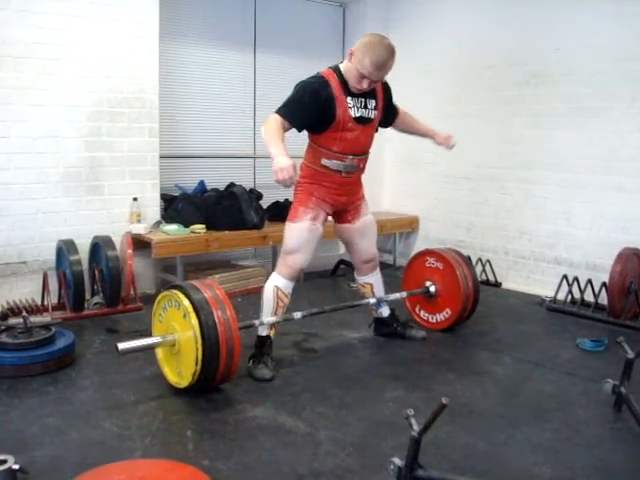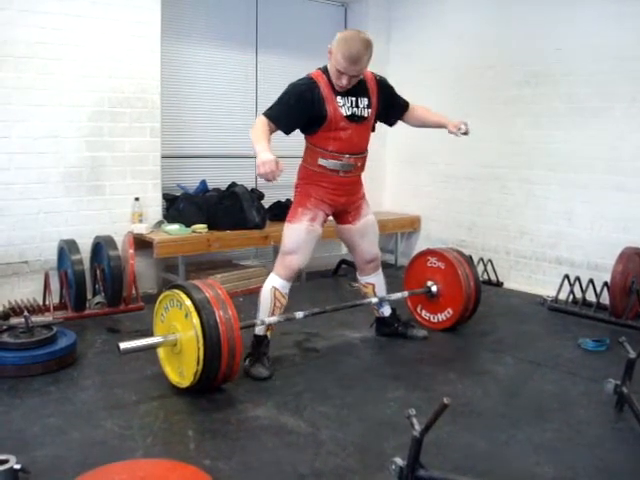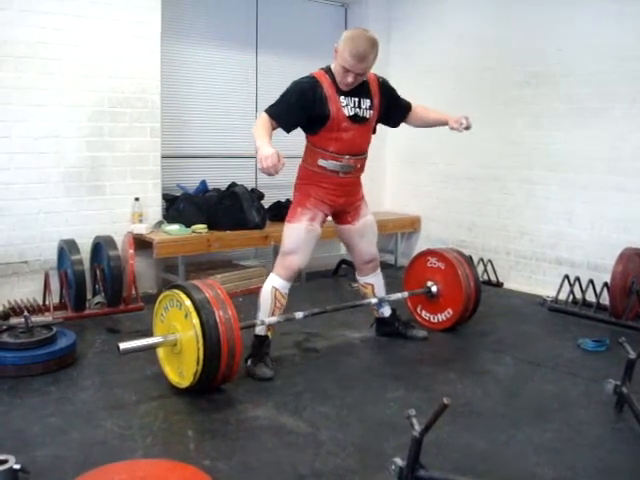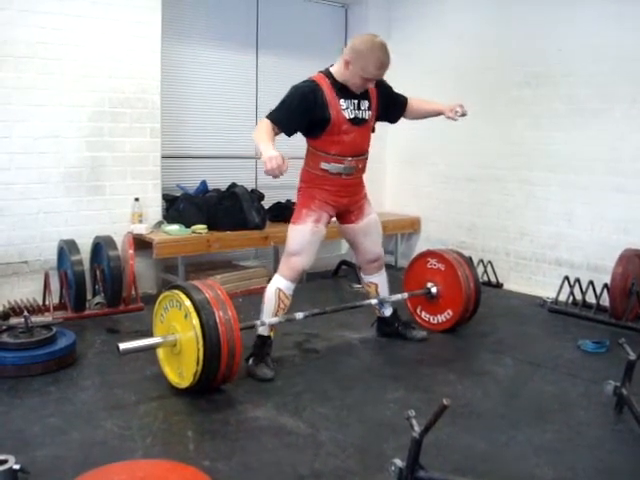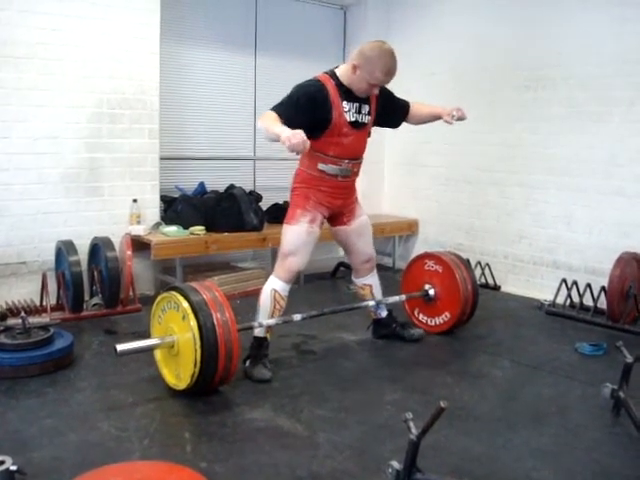
dt=0.4s
person 1, frame 1
left shoulder: (380, 90)
right shoulder: (318, 88)
left elbow: (394, 117)
right elbow: (275, 123)
left wrist: (433, 134)
right wrist: (280, 156)
left hip: (353, 191)
right hip: (315, 188)
left knee: (369, 259)
right knee: (291, 265)
left ankle: (385, 320)
right ankle: (263, 346)
person 1, frame 2
left shoulder: (376, 87)
right shoulder: (307, 89)
left elbow: (406, 111)
right elbow: (263, 124)
left wrist: (445, 122)
right wrist: (264, 151)
left hip: (353, 191)
right hip: (314, 191)
left knee: (370, 259)
right knee: (288, 265)
left ankle: (386, 320)
right ankle: (259, 345)
person 1, frame 3
left shoulder: (378, 89)
right shoulder: (309, 88)
left elbow: (409, 113)
right elbow: (265, 120)
left wrist: (447, 118)
right wrist: (265, 147)
left hip: (352, 192)
right hip: (313, 191)
left knee: (369, 259)
right knee: (288, 266)
left ankle: (386, 320)
right ankle: (259, 346)
person 1, frame 4
left shoulder: (375, 89)
right shoulder: (310, 92)
left elbow: (406, 107)
right elbow: (265, 126)
left wrist: (442, 108)
right wrist: (268, 150)
left hip: (355, 192)
right hip: (317, 193)
left knee: (374, 258)
right knee: (293, 267)
left ankle: (387, 320)
right ankle: (261, 347)
person 1, frame 5
left shoulder: (375, 95)
right shoulder: (315, 91)
left elbow: (408, 112)
right elbow: (266, 120)
left wrist: (441, 112)
right wrist: (285, 132)
left hip: (346, 195)
right hip: (311, 193)
left knee: (366, 260)
right knee: (288, 267)
left ankle: (383, 321)
right ankle: (257, 349)
